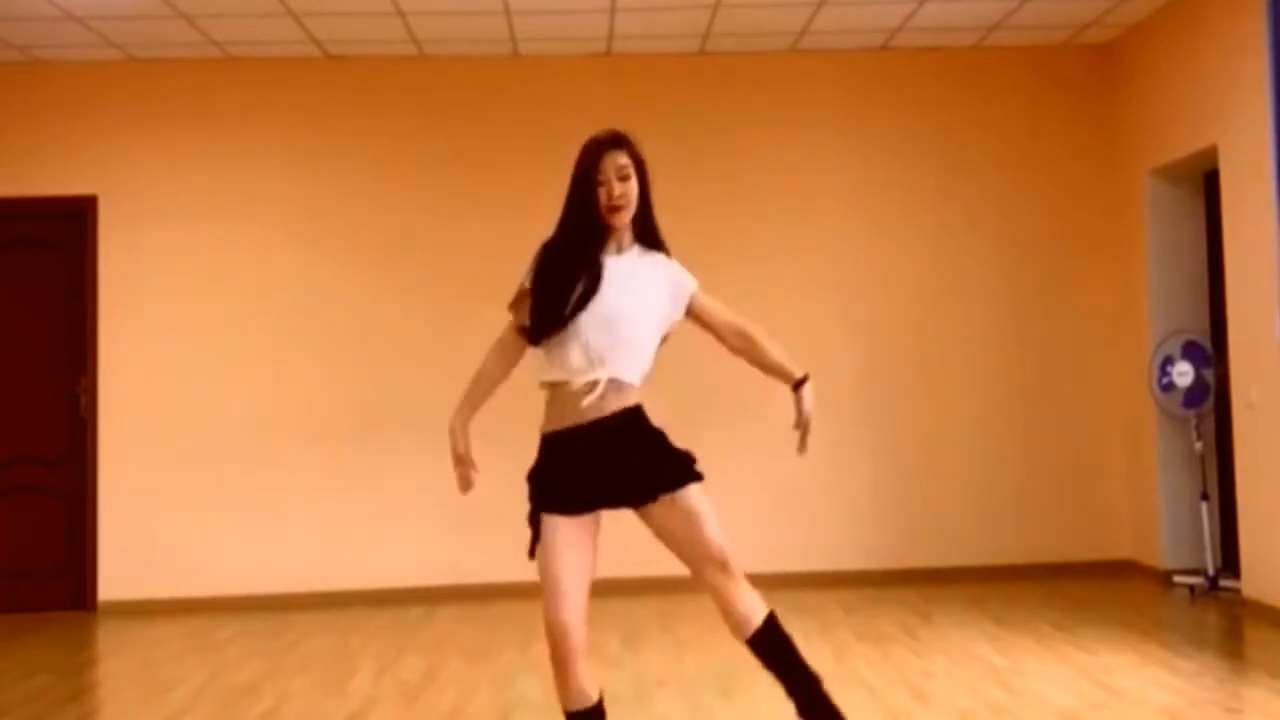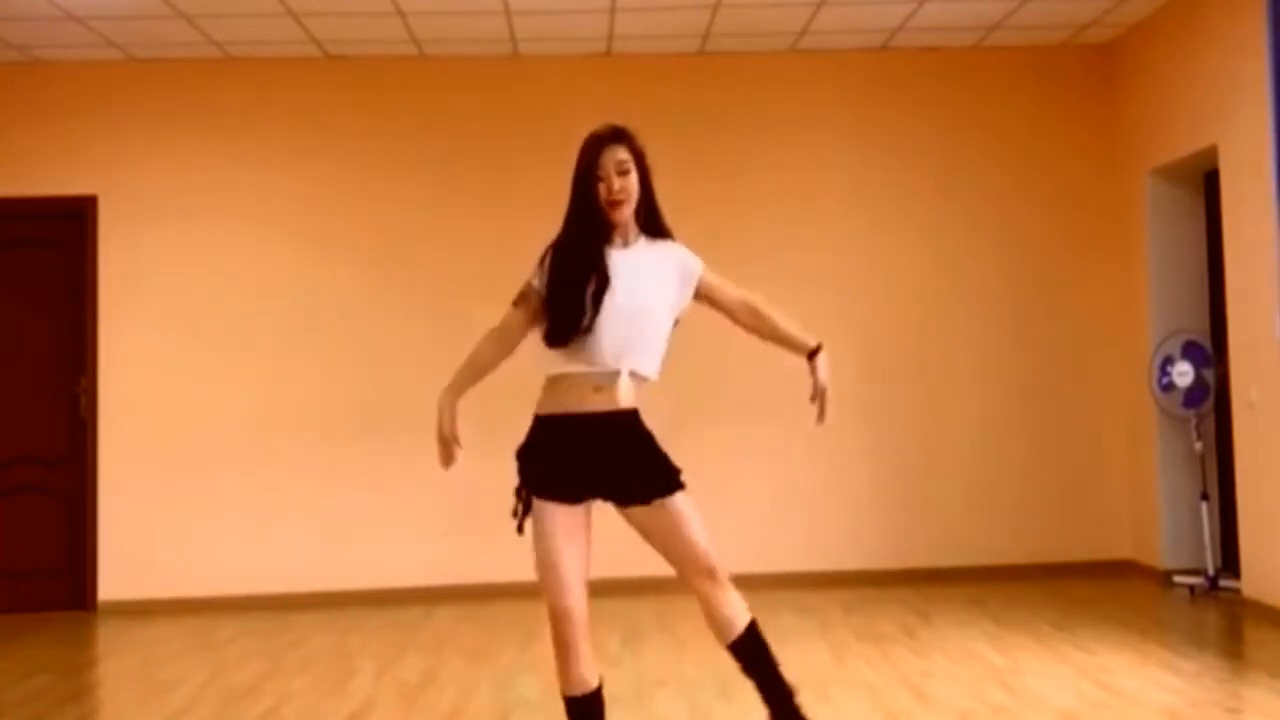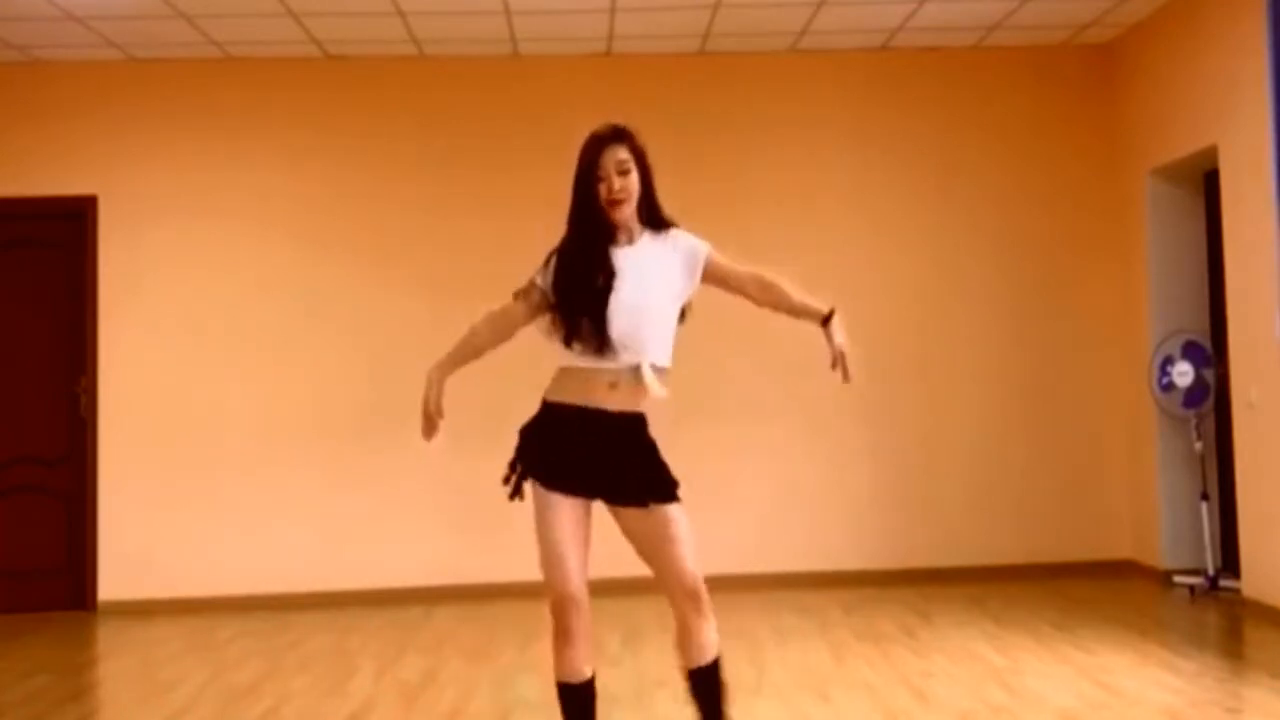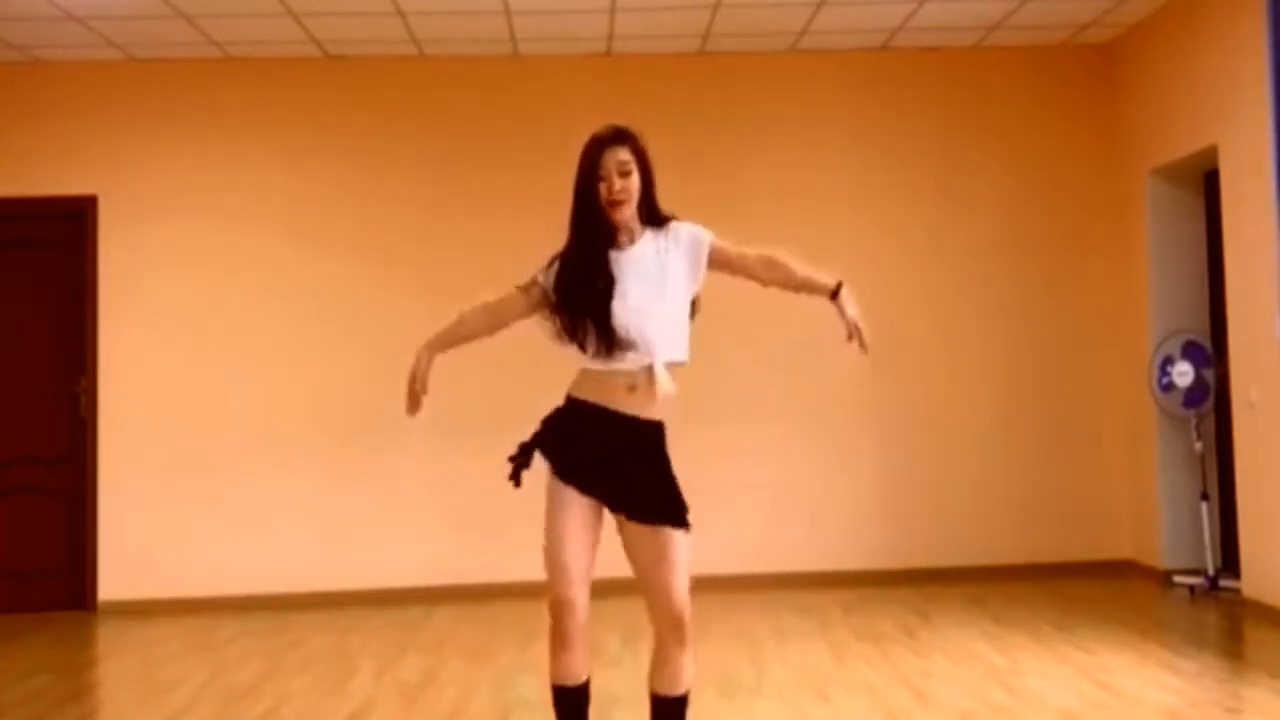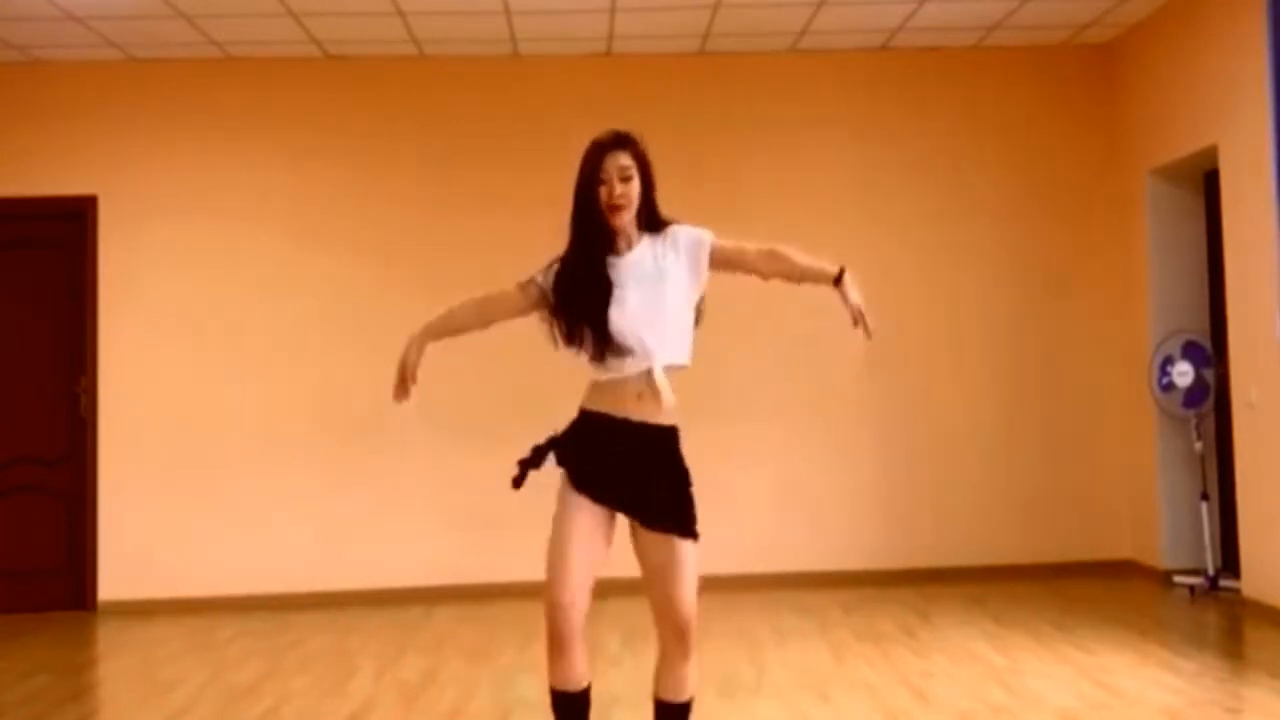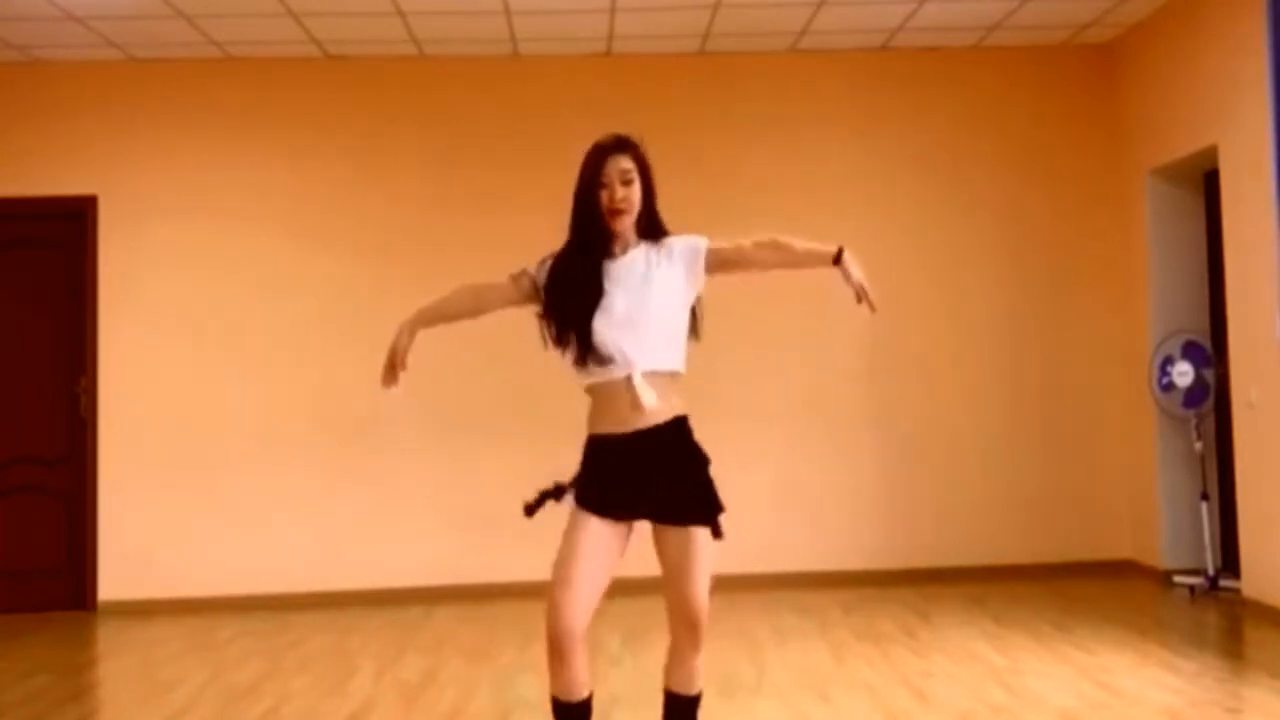
dt=0.1s
person 1, frame 1
left shoulder: (662, 273)
right shoulder: (558, 261)
left elbow: (735, 331)
right elbow: (510, 344)
left wrist: (797, 381)
right wrist: (462, 420)
left hip: (633, 439)
right hip: (563, 455)
left knee: (720, 569)
right knee: (563, 631)
person 1, frame 2
left shoulder: (669, 259)
right shoulder: (565, 260)
left elbow: (744, 308)
right elbow: (507, 332)
left wrist: (811, 351)
right wrist: (450, 396)
left hip: (622, 437)
right hip: (553, 443)
left knee: (706, 572)
right knee: (566, 618)
person 1, frame 3
left shoulder: (676, 249)
right shoulder: (572, 262)
left elbow: (755, 284)
right elbow: (504, 320)
left wrist: (826, 320)
right wrist: (440, 370)
left hip: (629, 441)
right hip: (563, 434)
left knee: (690, 590)
right knee: (568, 605)
person 1, frame 4
left shoulder: (681, 243)
right shoulder: (575, 266)
left elbow: (761, 265)
right elbow: (501, 310)
left wrist: (835, 290)
right wrist: (430, 348)
left hip: (643, 448)
right hip: (579, 436)
left knee: (674, 617)
right knee: (566, 608)
person 1, frame 5
left shoulder: (683, 247)
right shoulder: (575, 270)
left elbow: (765, 259)
right elbow: (495, 305)
left wrist: (839, 279)
right wrist: (422, 336)
left hip: (657, 454)
right hip: (594, 450)
left knee: (678, 627)
right knee: (563, 616)
person 1, frame 6
left shoulder: (678, 256)
right shoulder: (567, 270)
left elbow: (762, 252)
right elbow: (485, 295)
left wrist: (838, 257)
right wrist: (413, 323)
left hip: (672, 453)
right hip: (607, 463)
left knee: (691, 622)
right knee: (563, 628)
